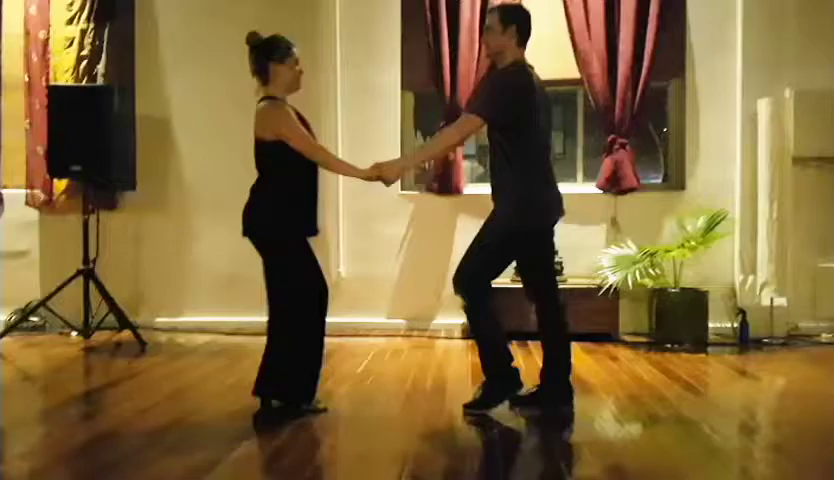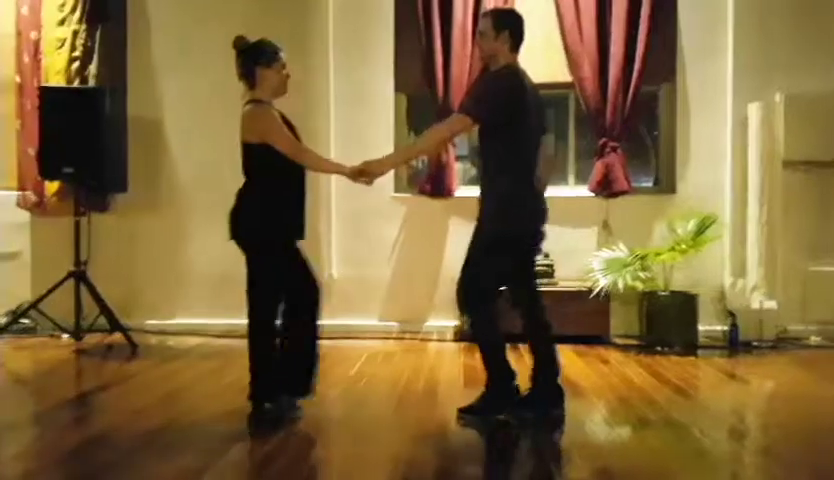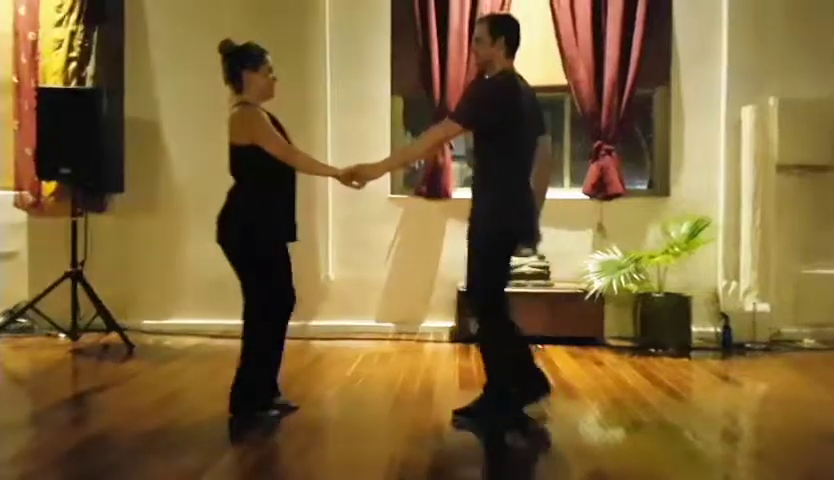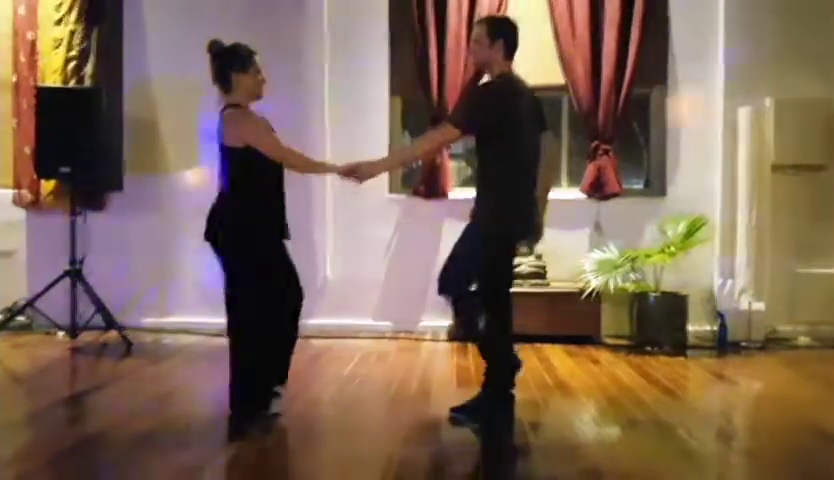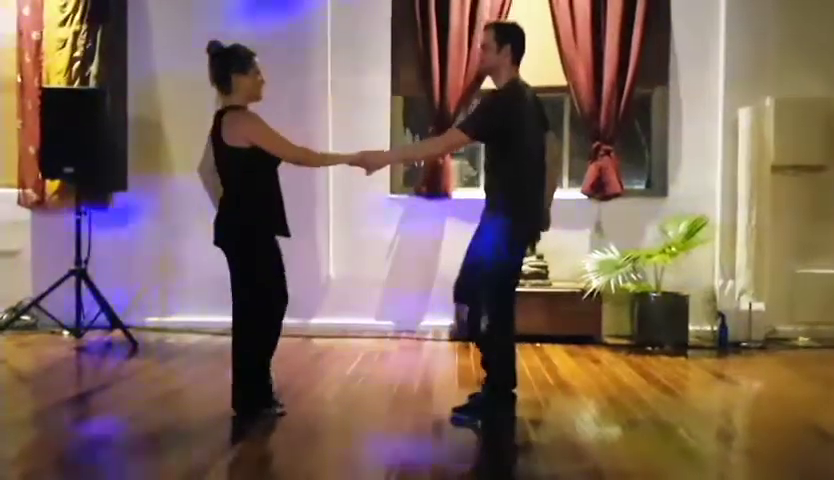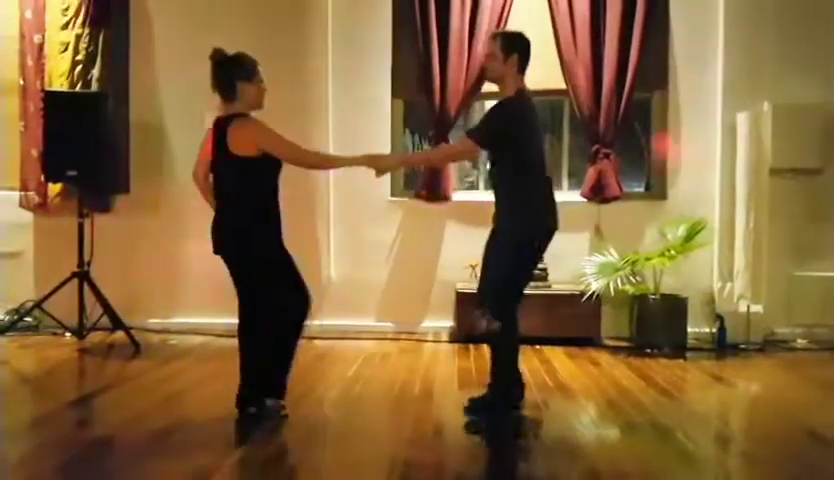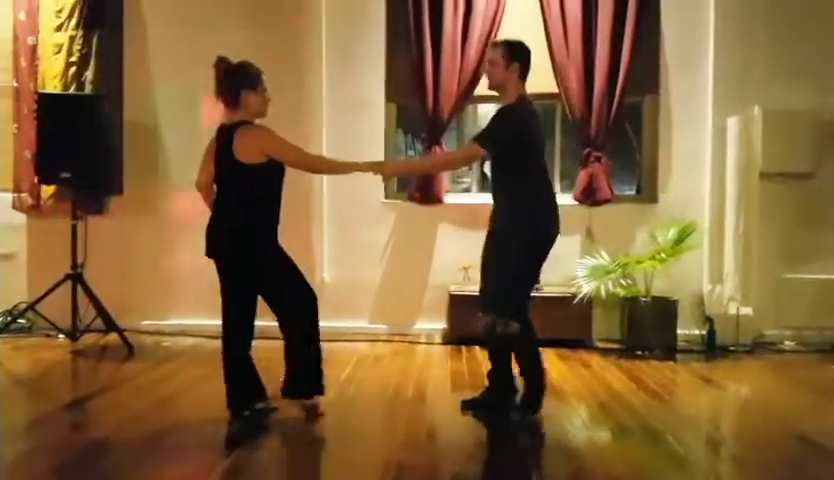
dt=0.2s
person 1, frame 1
left shoulder: (503, 79)
right shoulder: (530, 83)
left elbow: (460, 131)
left wrist: (402, 164)
left hip: (518, 208)
right hip: (540, 206)
left knee: (471, 281)
right knee: (544, 294)
left ankle: (501, 377)
right ankle: (556, 388)
person 1, frame 2
left shoulder: (496, 83)
right shoulder: (524, 88)
left elbow: (448, 130)
right elbow: (542, 154)
left wrist: (388, 162)
left hip: (504, 213)
right hip: (524, 212)
left knee: (475, 298)
right knee: (527, 302)
left ankle: (501, 392)
right ankle: (546, 393)
person 1, frame 3
left shoulder: (491, 89)
right shoulder: (523, 93)
left elbow: (439, 136)
right elbow: (545, 158)
left wrist: (380, 167)
right wrist: (533, 214)
left hip: (495, 215)
right hip: (514, 213)
left knee: (484, 302)
right knee: (489, 300)
left ankle: (499, 398)
right ankle: (526, 379)
person 1, frame 4
left shoulder: (490, 94)
right shoulder: (524, 96)
left elbow: (437, 139)
right elbow: (545, 155)
left wrist: (377, 166)
right wrist: (536, 212)
left hip: (498, 214)
right hip: (513, 212)
left knee: (489, 299)
right knee: (491, 295)
left ankle: (495, 395)
right ankle: (500, 373)
person 1, frame 5
left shoulder: (501, 102)
right shoulder: (526, 99)
left elbow: (446, 144)
right elbow: (543, 154)
left wrist: (386, 157)
right wrist: (542, 208)
left hip: (509, 217)
right hip: (520, 213)
left knee: (491, 299)
right knee: (485, 295)
left ankle: (497, 393)
right ankle: (500, 384)
person 1, frame 6
left shoulder: (509, 111)
right shoulder: (519, 108)
left elbow: (456, 152)
left wrist: (398, 160)
left hip: (527, 223)
right hip: (514, 220)
left knee: (497, 303)
right knee: (494, 302)
left ankle: (505, 391)
right ankle: (505, 389)
person 1, frame 7
left shoulder: (516, 117)
right shoulder: (514, 116)
left elbow: (463, 158)
left wrist: (405, 168)
left hip: (532, 227)
right hip: (507, 225)
left knee: (510, 308)
right knee: (493, 308)
left ankle: (532, 385)
right ankle: (499, 391)
person 2, frame 1
left shoulder: (280, 110)
right shoulder: (273, 110)
left elbow: (304, 158)
right elbow: (314, 152)
right wrist: (362, 172)
left hip: (282, 220)
right hip: (274, 221)
left knee: (288, 302)
right knee: (309, 295)
left ankle: (277, 391)
right ankle: (294, 393)
person 2, frame 2
left shoulder: (268, 113)
right shoulder: (259, 113)
left elbow: (291, 158)
right elbow: (299, 154)
right wrist: (345, 170)
left hip: (270, 223)
right hip: (260, 224)
left knee: (268, 304)
right knee: (303, 294)
left ankle: (269, 392)
right ankle: (280, 390)
person 2, frame 3
left shoulder: (257, 117)
right shoulder: (247, 116)
right elbow: (290, 156)
right wrist: (336, 172)
left hip: (263, 227)
right hip: (248, 230)
left knee: (274, 304)
right knee: (266, 308)
left ankle: (262, 394)
right ankle: (249, 402)
person 2, frame 4
left shoulder: (240, 118)
right shoulder: (240, 118)
right elbow: (287, 157)
right wrist: (336, 168)
left hip: (251, 227)
right hip: (241, 229)
left knee: (285, 296)
right knee: (249, 310)
left ankle: (260, 386)
right ankle: (247, 403)
person 2, frame 5
left shoulder: (225, 120)
right shoulder: (243, 120)
left elbow: (210, 171)
right elbow: (295, 155)
right wrist: (347, 158)
left hip: (240, 225)
right hip: (249, 228)
left knee: (264, 306)
right knee: (257, 309)
left ankle: (256, 395)
right ankle: (250, 401)
person 2, frame 6
left shoulder: (219, 128)
right shoulder: (250, 128)
left elbow: (201, 175)
right elbow: (304, 159)
right wrist: (357, 160)
left hip: (232, 233)
right hip: (253, 235)
left knee: (256, 311)
right knee: (293, 303)
left ankle: (257, 395)
right ankle: (260, 392)
person 2, frame 7
left shoulder: (221, 136)
right shoulder: (255, 135)
left elbow: (204, 183)
right elbow: (311, 163)
right wrist: (362, 166)
left hip: (226, 239)
right hip: (252, 241)
left knee: (239, 316)
right knee: (300, 304)
left ankle: (245, 400)
right ankle: (301, 387)
